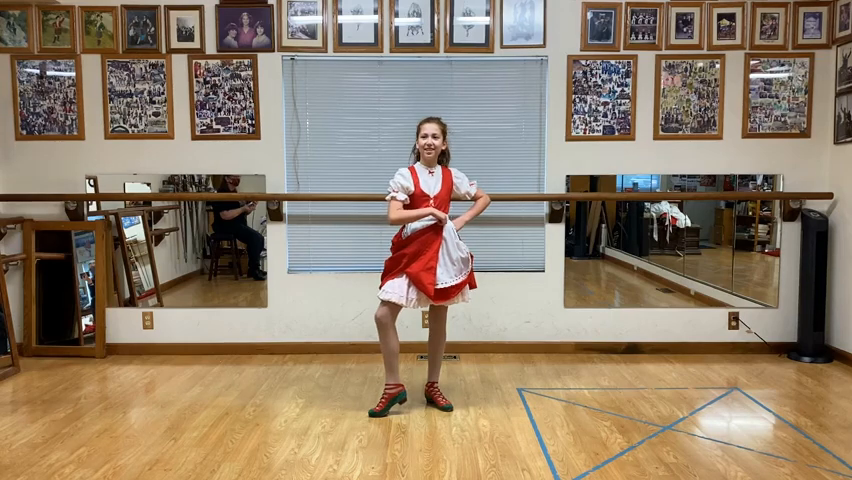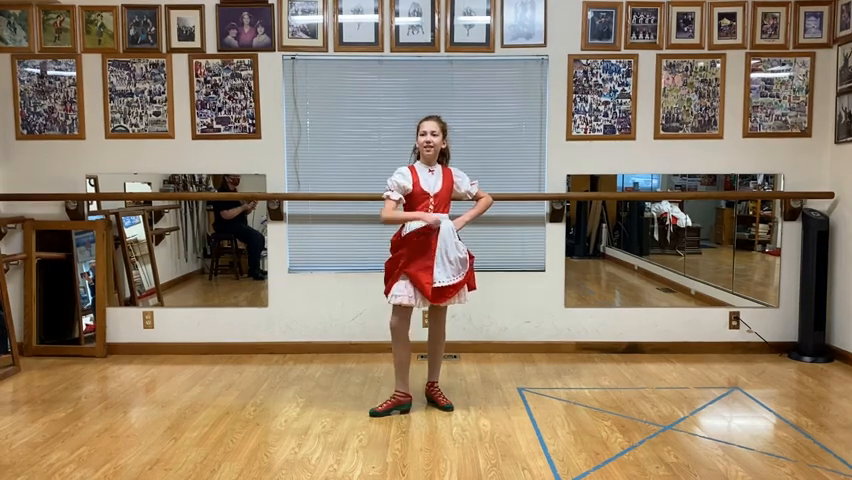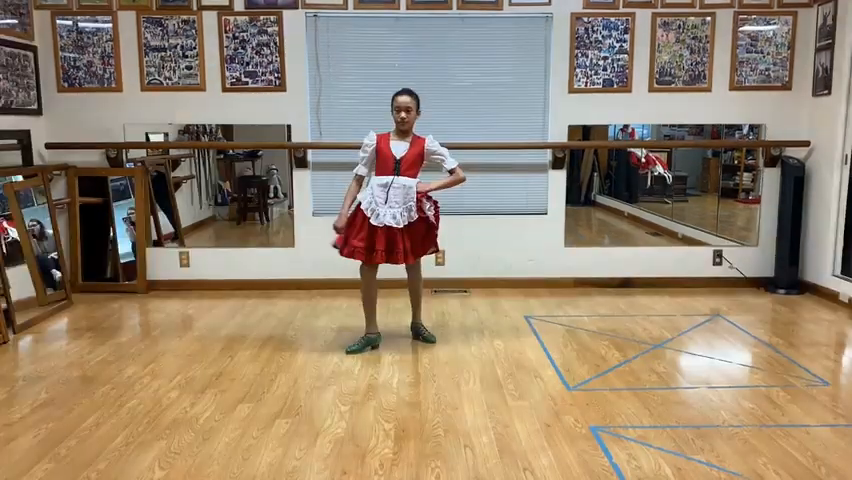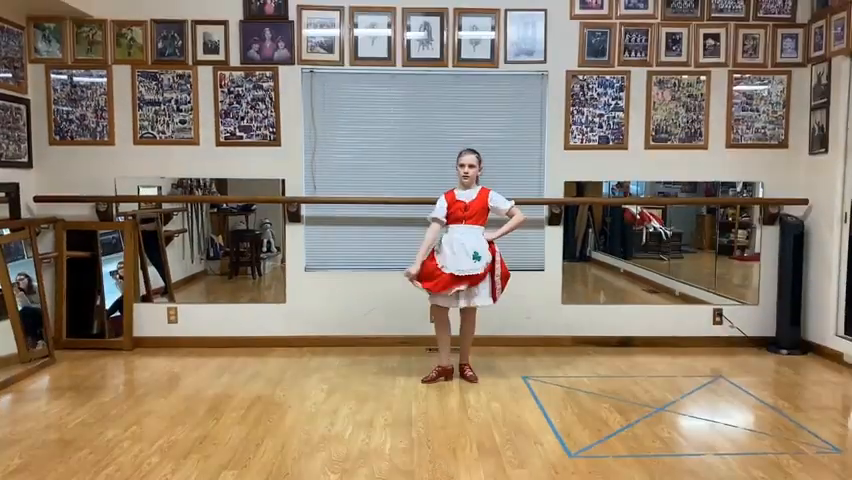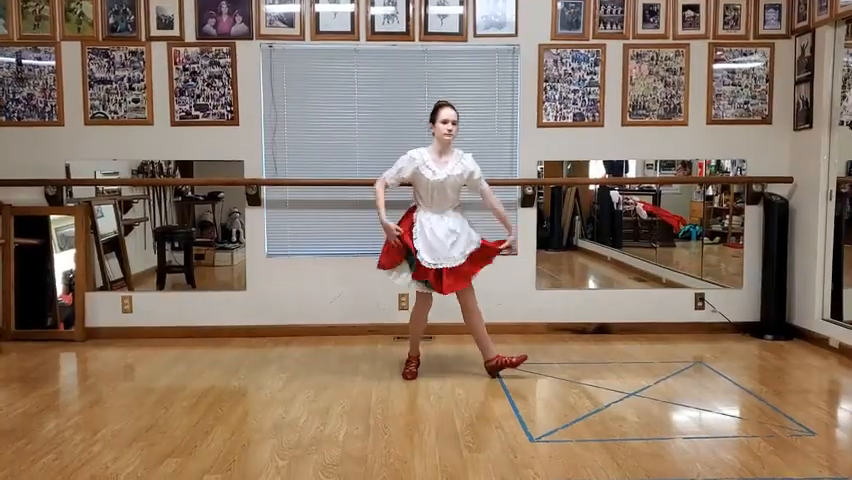
dt=1s
person 1, frame 1
left shoulder: (452, 176)
right shoulder: (405, 175)
left elbow: (483, 198)
right elbow: (393, 217)
left wrist: (462, 221)
right wrist: (430, 211)
left hip: (443, 250)
right hip: (412, 251)
left knee: (438, 320)
right knee: (384, 315)
left ankle: (432, 386)
right ankle: (394, 387)
person 1, frame 2
left shoulder: (452, 175)
right shoulder: (403, 174)
left elbow: (485, 199)
right elbow: (387, 215)
left wrist: (461, 221)
right wrist: (421, 216)
left hip: (443, 249)
right hip: (412, 250)
left knee: (437, 320)
right knee: (399, 323)
left ankle: (432, 386)
right ankle: (402, 393)
person 1, frame 3
left shoulder: (426, 145)
right shoulder: (374, 141)
left elbow: (459, 175)
right elbow: (358, 178)
left wrist: (429, 187)
right wrist: (343, 211)
left hip: (408, 209)
right hip: (375, 207)
left knee: (413, 267)
right knee: (367, 270)
left ankle: (417, 323)
right ankle: (371, 331)
person 1, frame 4
left shoulder: (488, 196)
right shoulder: (446, 198)
left elbow: (519, 216)
right elbow: (433, 230)
left wrist: (495, 235)
right wrist: (417, 263)
left hip: (476, 254)
right hip: (447, 254)
left knee: (469, 309)
right knee: (439, 307)
person 1, frame 5
left shoulder: (465, 162)
right shoulder: (415, 158)
left elbow: (489, 197)
right elbow: (381, 184)
left wrist: (510, 230)
right wrist: (383, 219)
left hip: (454, 232)
right hip: (423, 232)
left knee: (467, 296)
right knee: (424, 300)
left ankle: (491, 357)
right ankle: (413, 356)
